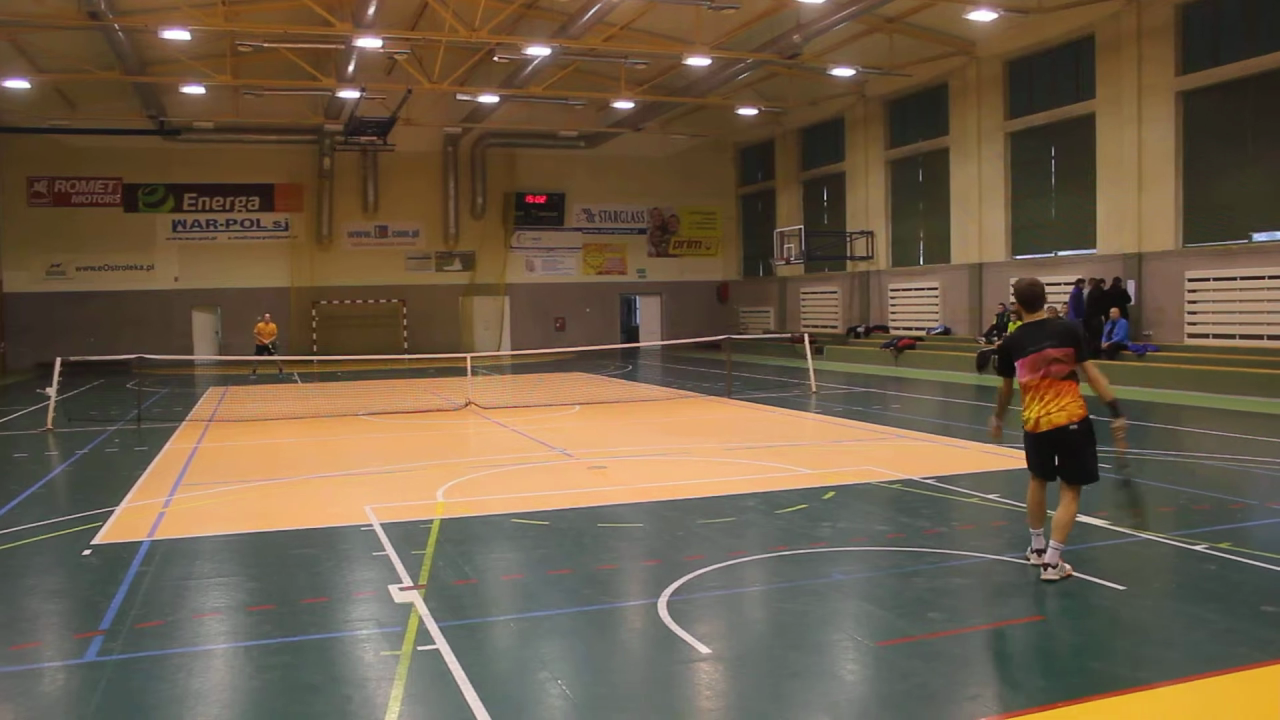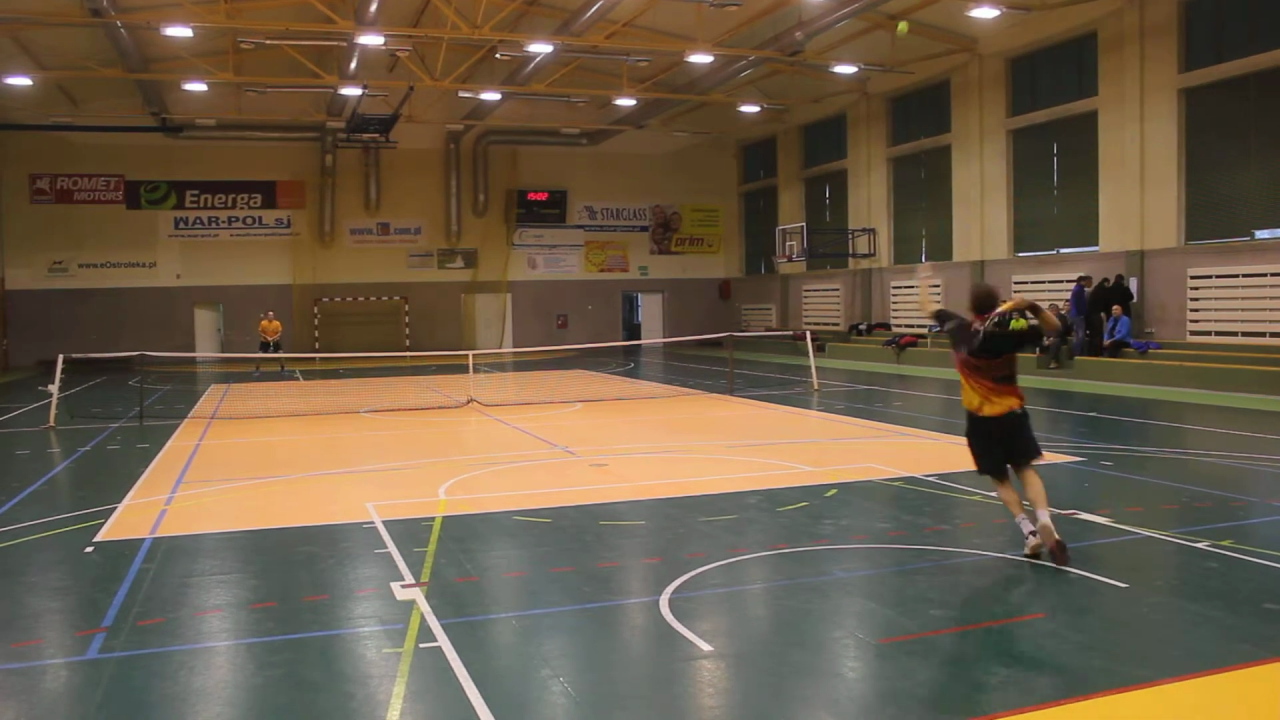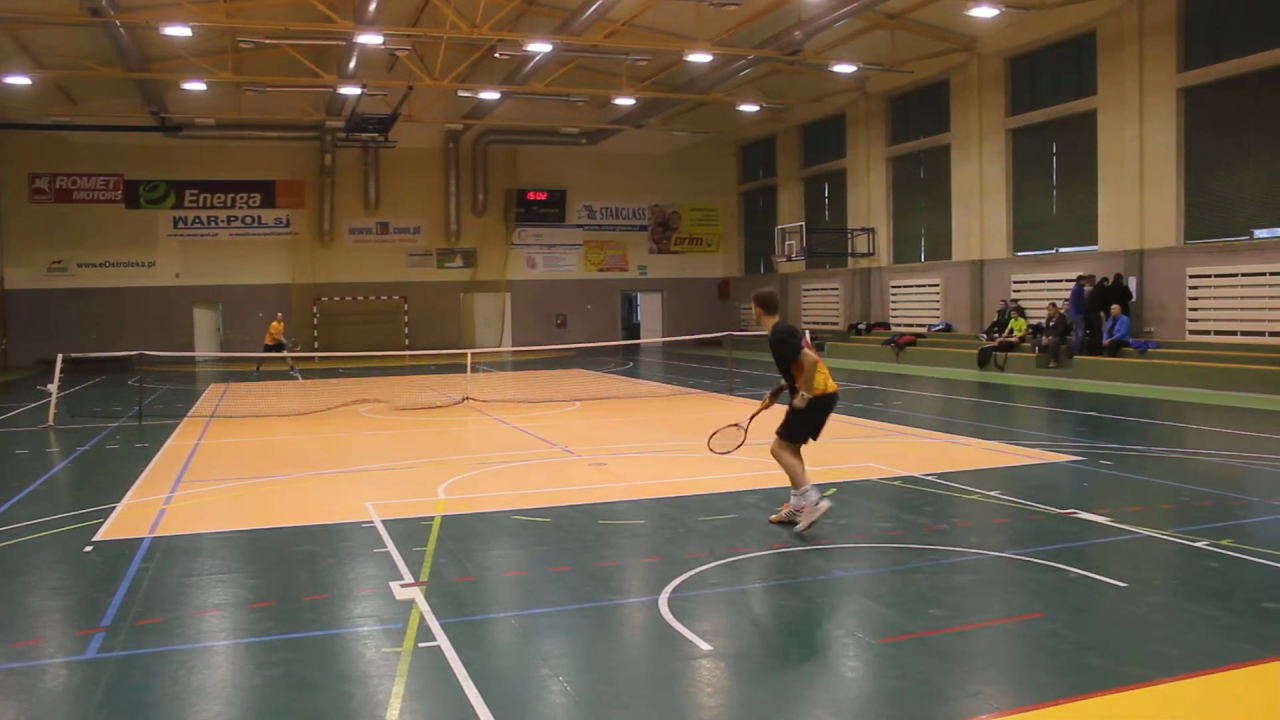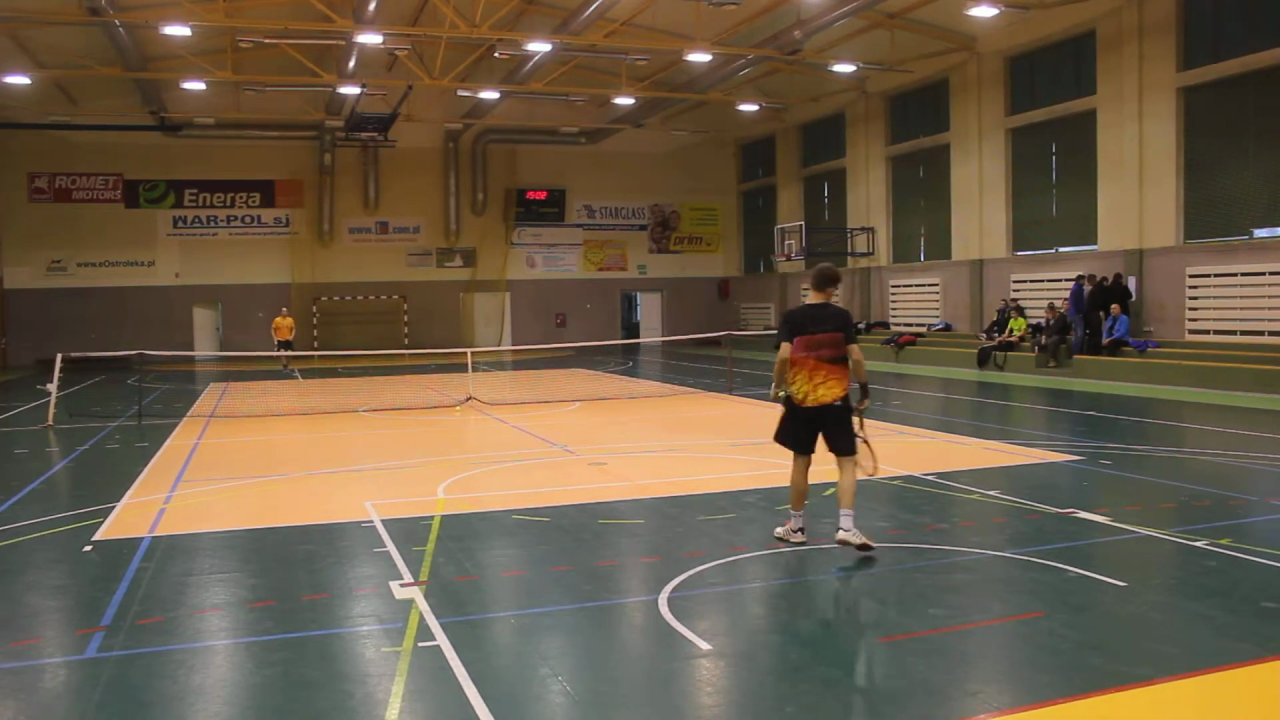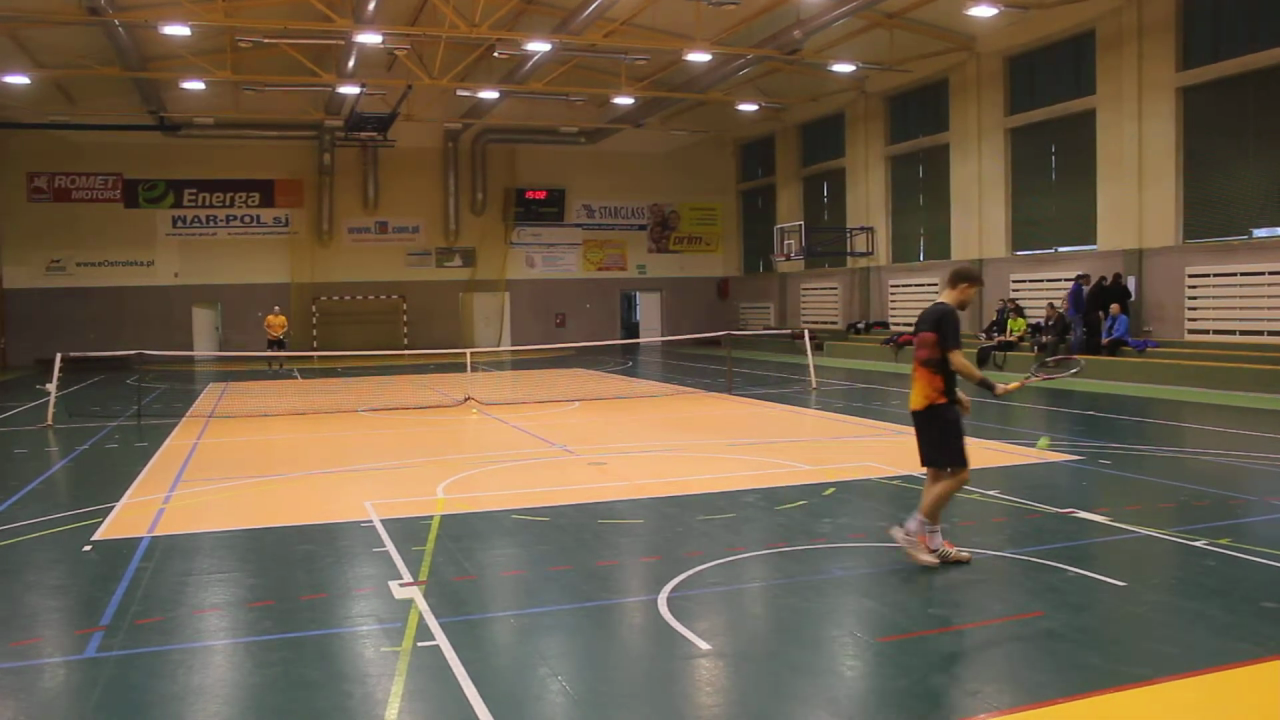
dt=1s
person 1, frame 1
left shoulder: (1011, 343)
right shoulder: (1069, 330)
left elbow: (1007, 388)
right elbow: (1090, 373)
left wrist: (997, 417)
right wrist: (1116, 412)
left hip: (1036, 423)
right hip: (1072, 419)
left knee: (1037, 480)
right knee: (1070, 489)
left ankle: (1037, 548)
right ankle: (1052, 561)
person 1, frame 2
left shoulder: (958, 329)
right shoulder: (1007, 337)
left elbow: (927, 307)
right elbow: (1054, 326)
left wrist: (923, 277)
right wrist: (1031, 306)
left hip: (979, 420)
right hip: (1011, 414)
left knee: (1001, 480)
right knee: (1027, 472)
left ankle: (1030, 533)
right ankle: (1044, 522)
person 1, frame 3
left shoulder: (778, 337)
right shoulder: (785, 331)
left elbow: (811, 359)
left wrist: (804, 394)
right wrist: (777, 390)
left hip: (816, 396)
right hip: (820, 393)
left knee: (780, 448)
right knee: (790, 446)
left ankle: (813, 501)
right ankle: (796, 506)
person 1, frame 4
left shoulder: (792, 317)
right shoulder: (842, 316)
left elbow: (784, 356)
right elbow: (856, 358)
left wrist: (777, 385)
right wrist: (864, 391)
left hip: (801, 400)
right hip: (836, 400)
left knee: (801, 462)
right knee: (847, 463)
left ankle: (796, 527)
right ankle: (847, 527)
person 1, frame 5
left shoulder: (927, 314)
right shoulder: (947, 315)
right elbow: (956, 362)
left wrist: (953, 393)
right wrist: (989, 385)
left hip: (924, 403)
right hip: (935, 405)
left knee: (937, 473)
right knee: (957, 474)
left ankle: (933, 543)
right ankle: (911, 530)
